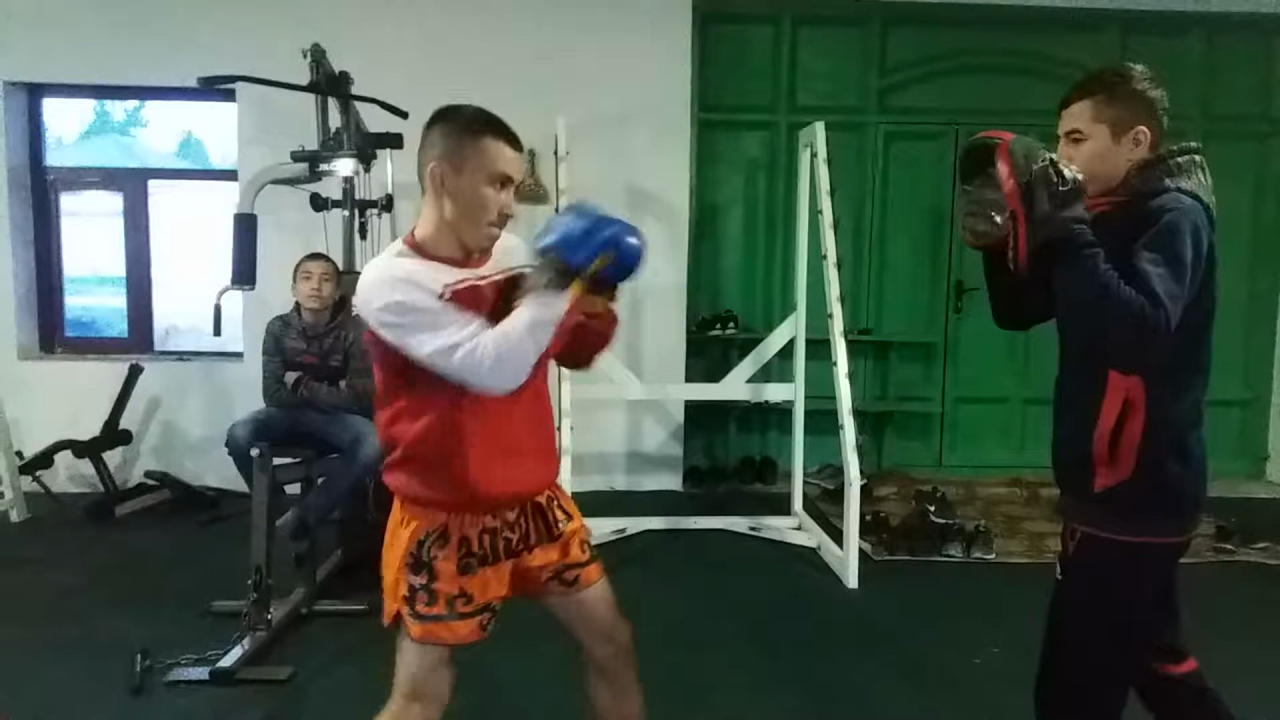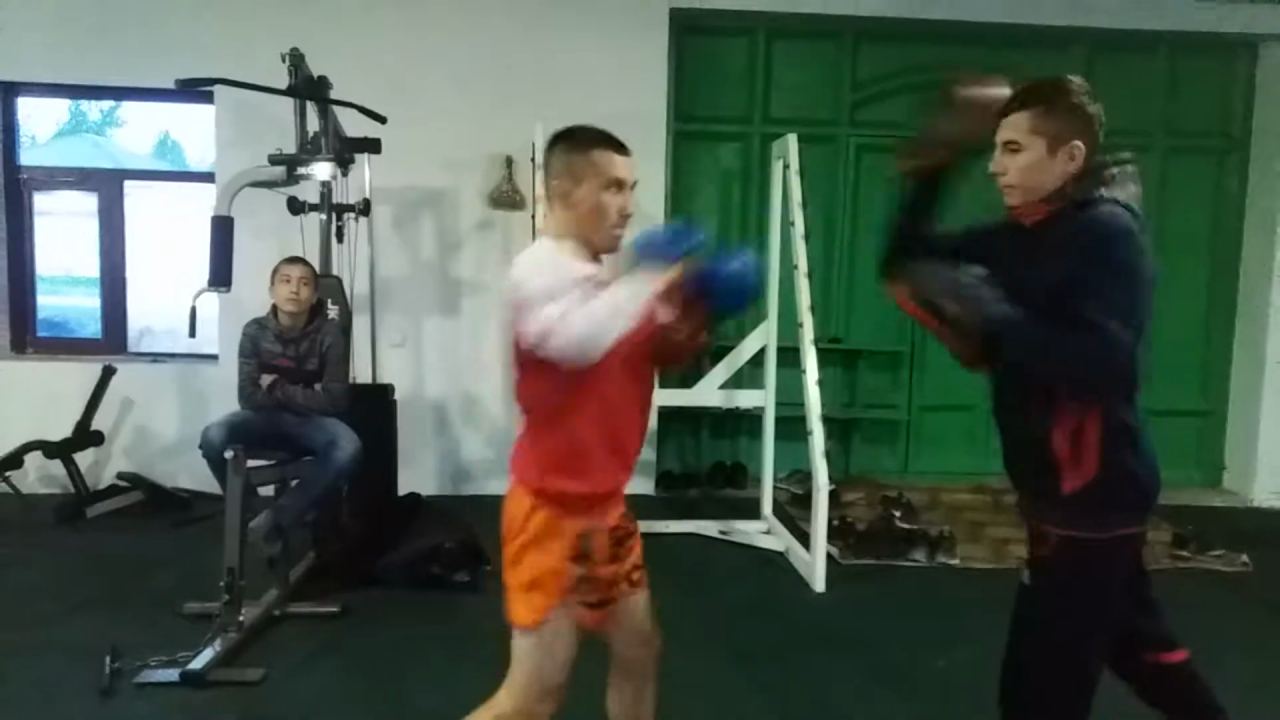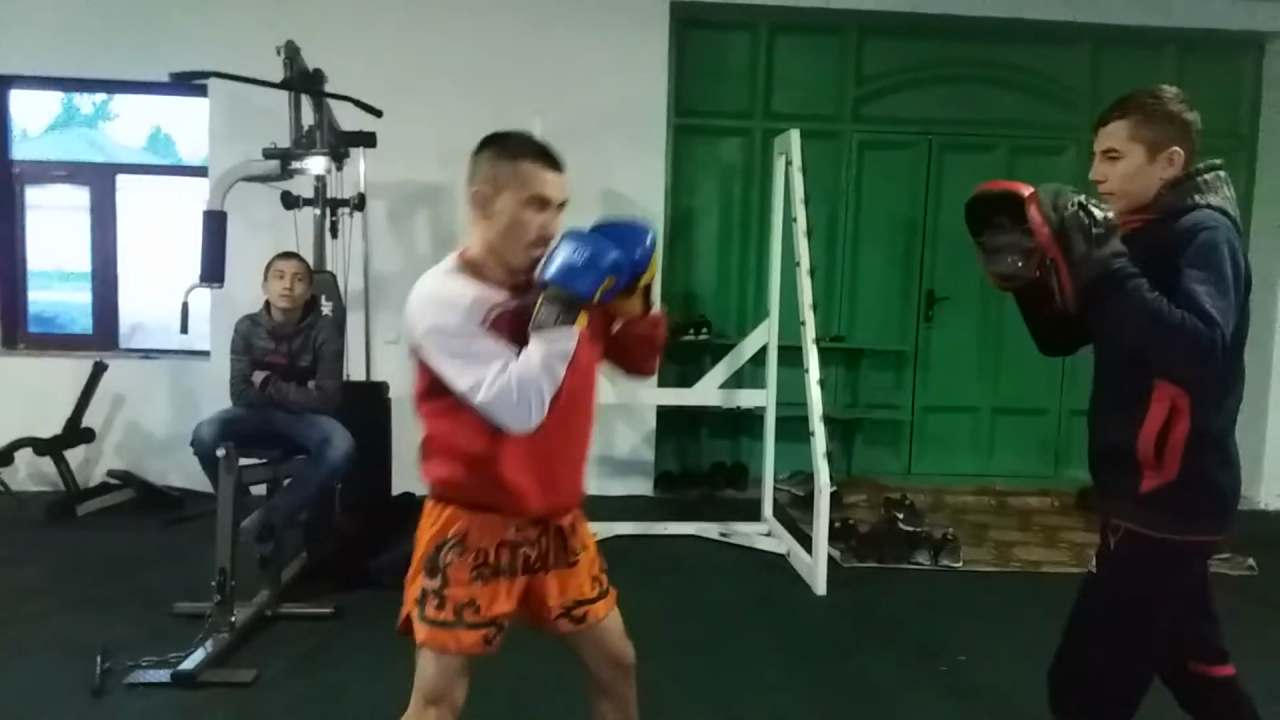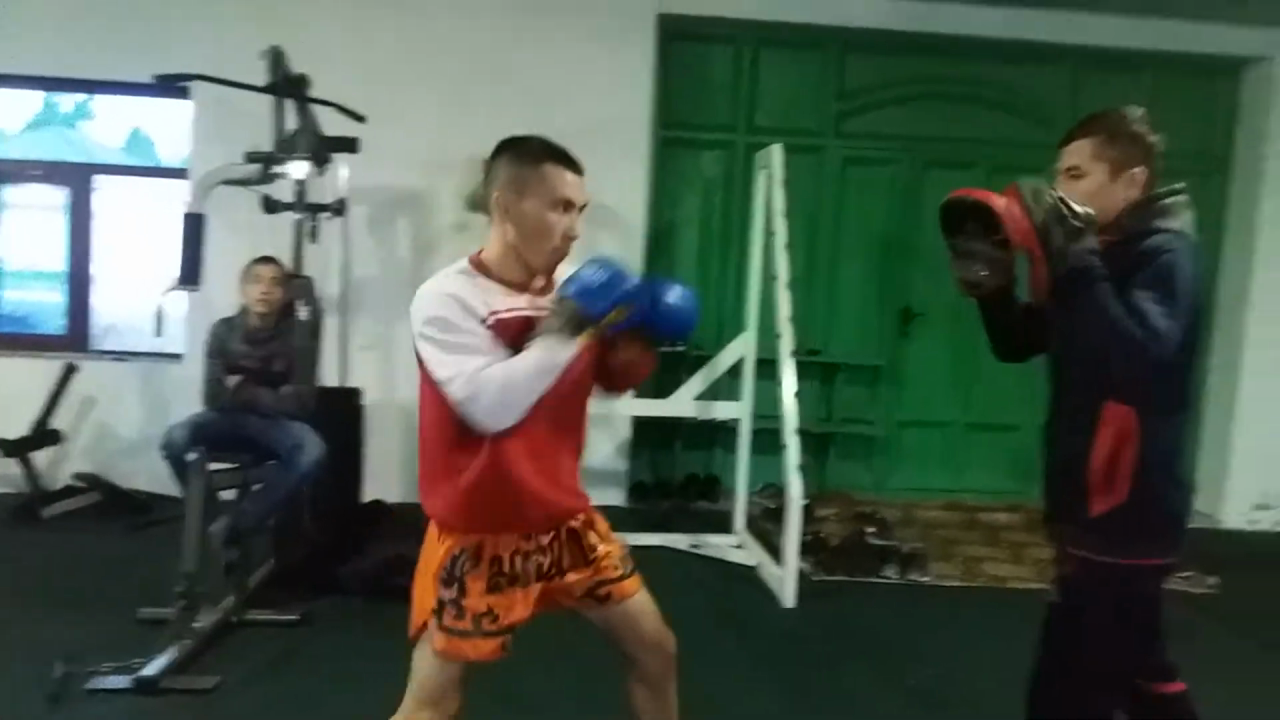
dt=0.5s
person 1, frame 1
left shoulder: (1175, 218)
right shoulder: (1114, 221)
left elbow: (1140, 333)
right elbow: (1018, 311)
left wrist: (1065, 232)
left hip: (1135, 490)
right hip: (1120, 485)
right knee: (1151, 657)
person 1, frame 2
left shoulder: (1102, 234)
right shoulder: (1024, 236)
left elbow: (1101, 373)
right elbow: (909, 267)
left wrist: (985, 320)
right wrist: (932, 166)
left hip: (1088, 496)
right hip: (1074, 489)
right knee: (1140, 648)
person 1, frame 3
left shoulder: (1204, 235)
right shoulder: (1145, 237)
left elbow: (1200, 352)
right elbow: (1061, 337)
left wrist: (1105, 267)
right wrist: (1026, 278)
left hip: (1170, 497)
right hip: (1157, 493)
right knee: (1193, 660)
person 1, frame 4
left shoulder: (1164, 258)
right shoulder: (1110, 255)
left elbow: (1138, 363)
right elbow: (1015, 344)
left wrist: (1077, 262)
right wrist: (990, 284)
left hip: (1125, 518)
right hip: (1117, 512)
person 2, frame 1
left shoulder: (509, 253)
right shoulder: (391, 283)
left elbow: (572, 350)
right elbow: (496, 367)
left wrist: (594, 300)
right wrist: (558, 282)
left hip: (533, 502)
right hip: (446, 522)
left knee: (611, 641)
person 2, frame 2
left shoulder: (611, 273)
right shoulder: (542, 266)
left elbow: (675, 351)
right elbow: (583, 340)
left wrist: (695, 310)
right wrist: (655, 272)
left hip: (599, 503)
right hip: (560, 508)
left knee: (639, 651)
person 2, frame 3
left shoulder: (565, 270)
right shoulder: (440, 298)
left elbow: (640, 359)
right elbow: (518, 405)
left wrist: (633, 302)
right wrist: (562, 312)
left hip: (554, 521)
right hip: (473, 529)
left knee: (615, 662)
person 2, frame 4
left shoulder: (565, 283)
right shoulder: (440, 301)
right elbow: (496, 404)
right wrist: (567, 326)
left hip: (561, 519)
right hip: (470, 531)
left knee: (656, 651)
person 3, frame 1
left shoulder: (353, 331)
right shoulder: (279, 328)
left elbow: (358, 398)
right elbow: (274, 396)
left wrist: (302, 385)
right wrist: (328, 393)
left hip: (337, 418)
right hip: (291, 415)
left knee: (373, 446)
right knee: (238, 436)
left ankle: (300, 518)
person 3, frame 2
left shoulder: (329, 335)
right shoulder: (255, 331)
left elbow: (333, 402)
right elbow: (249, 398)
left wrist: (278, 388)
right wrist: (304, 396)
left hip: (312, 421)
right hip: (266, 418)
left knee: (348, 449)
right knee: (212, 438)
left ankle: (273, 521)
person 3, frame 3
left shoulder: (324, 331)
right shoulder: (248, 327)
left elbow: (327, 400)
right elbow: (240, 394)
left wrist: (271, 385)
right wrist: (297, 393)
left hip: (305, 420)
right hip: (259, 416)
left knee: (342, 447)
right knee: (204, 435)
left ankle: (266, 520)
person 3, frame 4
left shoulder: (297, 337)
right shoulder: (223, 331)
left elbow: (299, 404)
right elbow: (214, 398)
left wrist: (243, 390)
right wrist: (269, 398)
left hip: (277, 424)
right hip: (232, 420)
left knee: (313, 451)
right knee: (176, 438)
left ankle: (235, 525)
